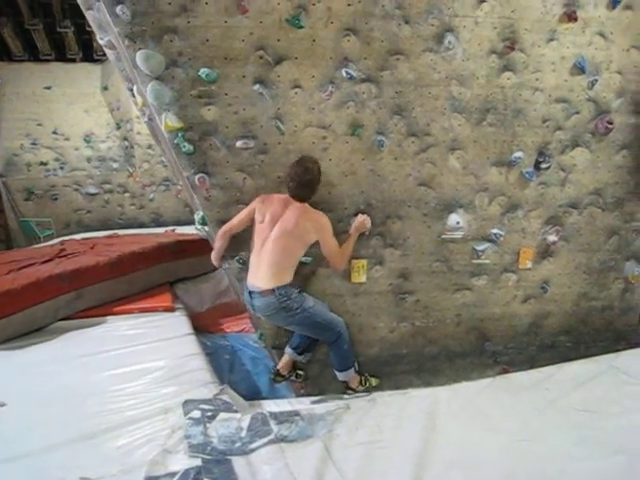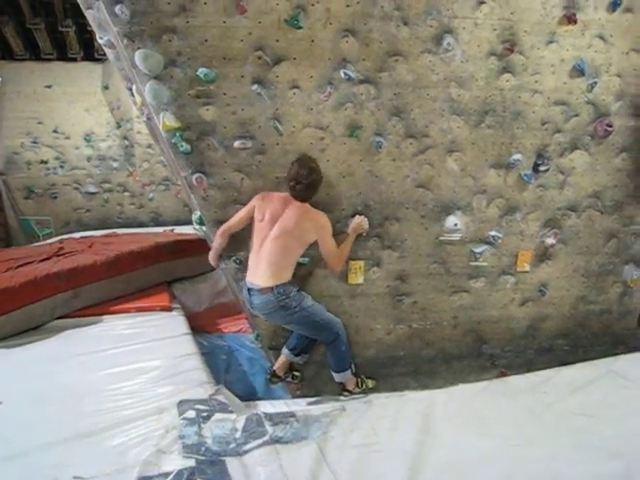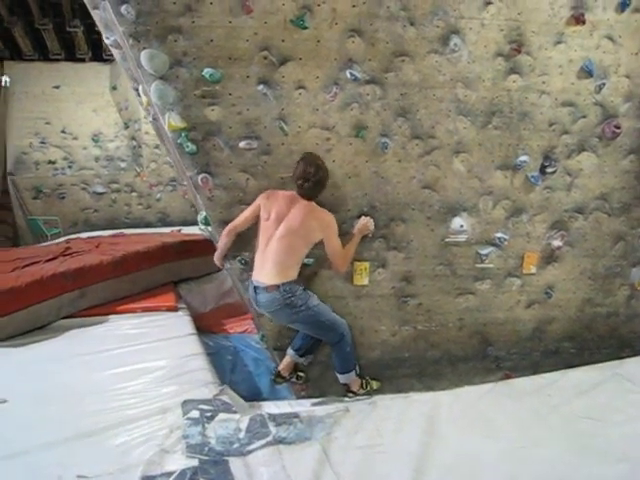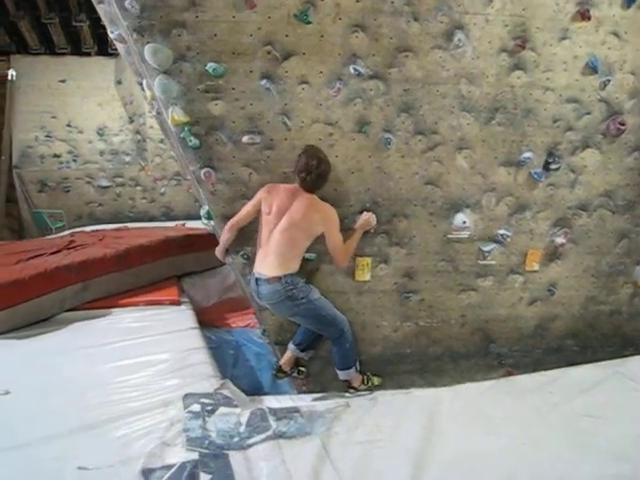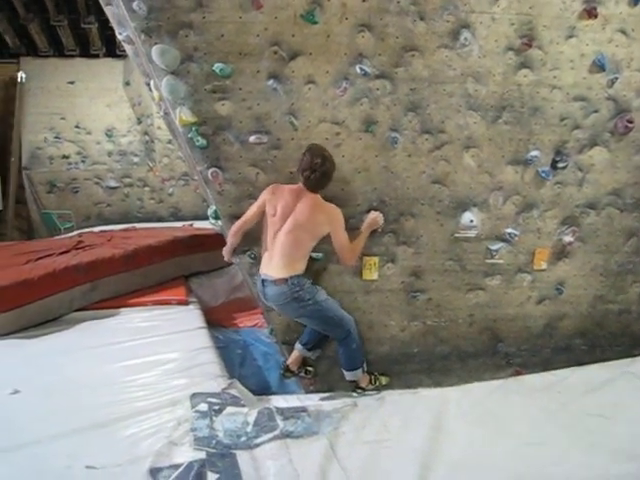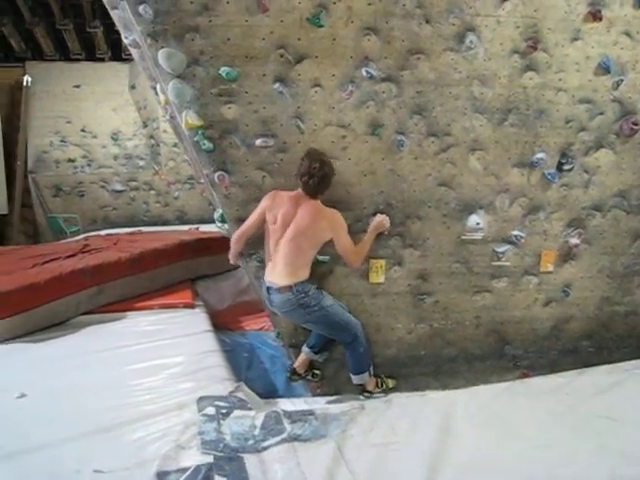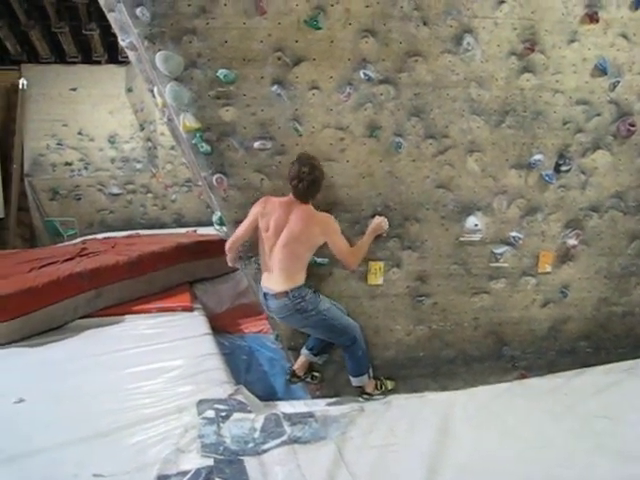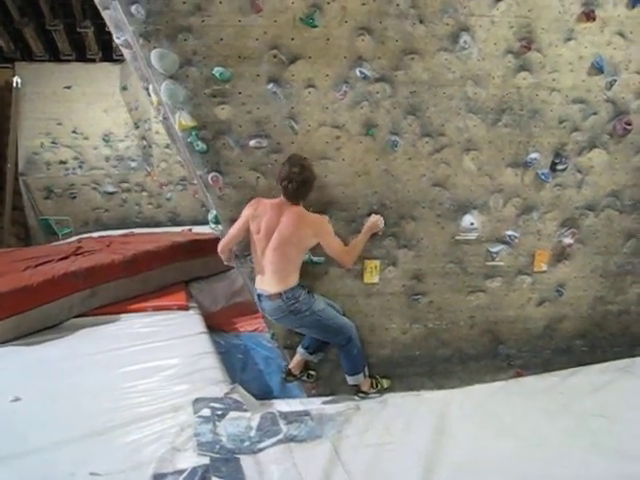
dt=0.2s
person 1, frame 1
left shoulder: (264, 202)
right shoulder: (316, 220)
left elbow: (224, 232)
right elbow: (338, 264)
left wrist: (216, 257)
right wrist: (355, 231)
left hip: (251, 295)
right hip: (275, 298)
left knee: (318, 315)
right knee: (336, 328)
left ankle: (285, 367)
right ankle: (353, 381)
person 1, frame 2
left shoulder: (263, 200)
right shoulder: (317, 220)
left elbow: (224, 231)
right elbow: (336, 264)
left wrist: (214, 256)
right wrist: (353, 233)
left hip: (250, 293)
right hip: (275, 296)
left knee: (315, 317)
right knee: (334, 329)
left ankle: (281, 367)
right ankle: (349, 382)
person 1, frame 3
left shoulder: (269, 198)
right shoulder: (323, 219)
left elbow: (230, 231)
right elbow: (340, 265)
left wrist: (219, 255)
right wrist: (358, 233)
left hip: (256, 292)
right hip: (281, 295)
left knee: (320, 318)
right knee: (339, 330)
left ankle: (286, 368)
right ankle: (354, 384)
person 1, frame 4
left shoulder: (270, 191)
right shoulder: (325, 212)
left elbow: (232, 226)
right elbow: (341, 260)
left wrist: (221, 248)
right wrist: (360, 228)
left hip: (258, 284)
right hip: (283, 287)
left knee: (321, 313)
right knee: (339, 326)
left ankle: (287, 362)
right ankle: (354, 380)
person 1, frame 5
left shoulder: (273, 192)
right shoulder: (329, 213)
left elbow: (237, 229)
right elbow: (348, 258)
left wrist: (228, 250)
right wrist: (367, 228)
left hip: (264, 285)
right hip: (289, 288)
left knee: (328, 312)
right knee: (345, 327)
left ankle: (294, 362)
right ankle: (361, 380)
person 1, frame 6
left shoulder: (273, 199)
right shoulder: (330, 218)
left elbow: (238, 237)
right elbow: (353, 260)
left wrist: (233, 255)
right wrist: (374, 230)
left hip: (270, 292)
right hip: (294, 295)
left knee: (335, 315)
right knee: (352, 330)
left ankle: (301, 365)
right ankle: (368, 383)
person 1, frame 7
left shoulder: (265, 205)
right shoulder: (322, 222)
left elbow: (231, 245)
right elbow: (351, 262)
left wrist: (232, 260)
right wrist: (372, 232)
left hip: (267, 297)
right hip: (291, 301)
left knee: (335, 316)
right knee: (351, 333)
left ankle: (300, 367)
right ankle: (367, 385)
person 1, frame 8
left shoulder: (256, 207)
right shoulder: (314, 223)
left elbow: (223, 247)
right elbow: (346, 259)
left wrist: (227, 258)
right wrist: (368, 230)
left hip: (262, 298)
right hip: (285, 302)
left knee: (332, 315)
right knee: (346, 332)
left ankle: (296, 366)
right ankle: (363, 383)
